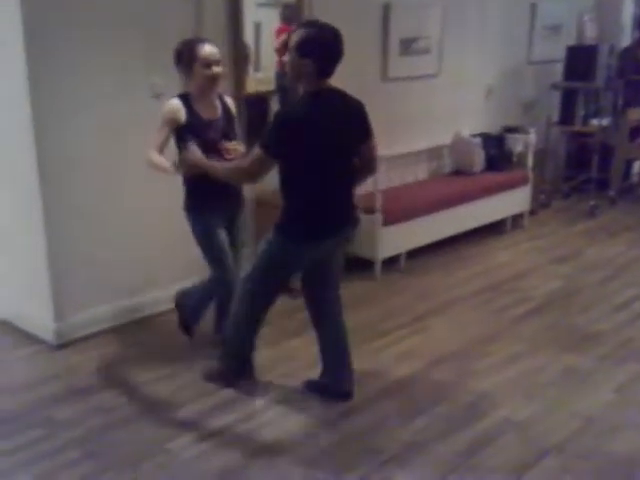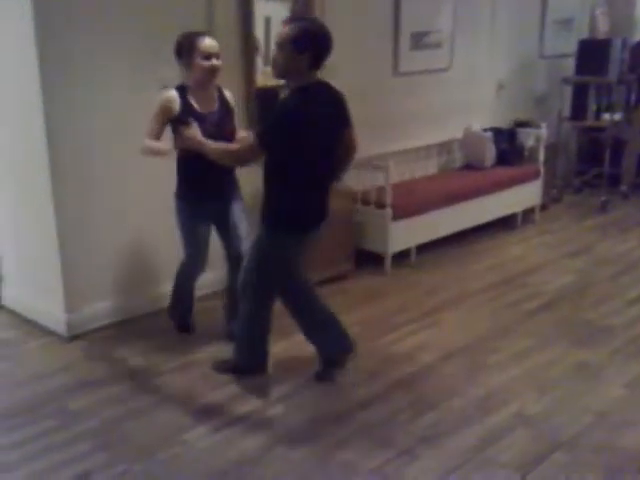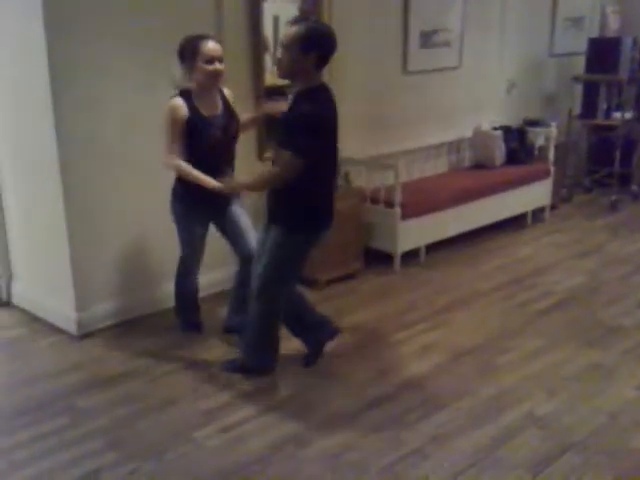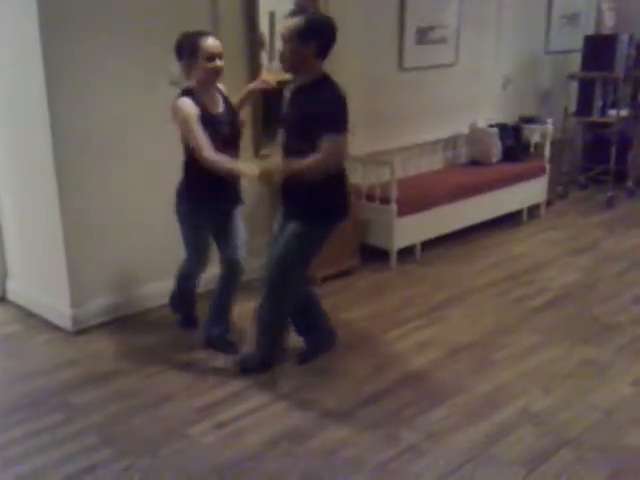
dt=0.4s
person 1, frame 1
left shoulder: (294, 117)
right shoulder: (352, 108)
left elbow: (249, 173)
right elbow: (368, 164)
left wrist: (201, 162)
left hip: (301, 229)
right hip: (341, 223)
left knee: (254, 294)
right knee: (324, 299)
left ankle: (234, 366)
right ankle: (338, 380)
person 1, frame 2
left shoulder: (292, 110)
right shoulder: (331, 98)
left elbow: (241, 155)
right elbow: (348, 150)
left wrist: (197, 142)
left hip: (286, 217)
right hip: (310, 211)
left knee: (255, 287)
right knee: (289, 281)
left ankle: (249, 359)
right ankle: (334, 346)
person 1, frame 3
left shoulder: (308, 111)
right shoulder: (313, 98)
left elbow: (283, 173)
right elbow: (309, 158)
left wrist: (240, 184)
left hip: (300, 217)
right hip: (289, 212)
left knee: (266, 287)
right knee: (271, 281)
left ankle: (257, 358)
right ankle: (316, 331)
person 1, frame 4
left shoulder: (327, 98)
right shoulder: (298, 91)
left elbow: (332, 159)
left wrist: (285, 168)
left hip: (317, 208)
right hip: (295, 202)
left knee: (276, 277)
right knee: (286, 275)
left ankle: (266, 353)
right ankle: (320, 335)
person 2, frame 1
left shoulder: (227, 104)
right shoulder: (177, 109)
right elbow: (152, 155)
left wrist: (239, 152)
right wrist: (174, 167)
left hip: (232, 200)
right hip: (202, 206)
left knee: (229, 273)
right knee: (225, 275)
left ankle: (225, 332)
right ankle: (187, 305)
person 2, frame 2
left shoulder: (226, 97)
right shoulder: (172, 99)
right elbow: (147, 144)
right wrist: (173, 147)
left hip: (228, 193)
right hip: (193, 198)
left knee: (241, 258)
right knee: (196, 263)
left ankle: (236, 324)
right ankle: (180, 315)
person 2, frame 3
left shoulder: (226, 96)
right shoulder: (178, 107)
right elbow: (172, 159)
left wrist: (262, 115)
right wrist: (208, 182)
left hip: (225, 198)
right hip: (191, 200)
left knee: (252, 252)
right knee: (191, 261)
left ankle: (237, 318)
right ankle: (188, 316)
person 2, frame 4
left shoulder: (220, 92)
right shoulder: (184, 105)
right elbow: (207, 156)
left wrist: (248, 94)
right wrist: (249, 170)
left hip: (228, 196)
right hip: (196, 200)
left knee: (234, 263)
right knee: (196, 262)
left ankle: (216, 331)
right ankle: (182, 304)
